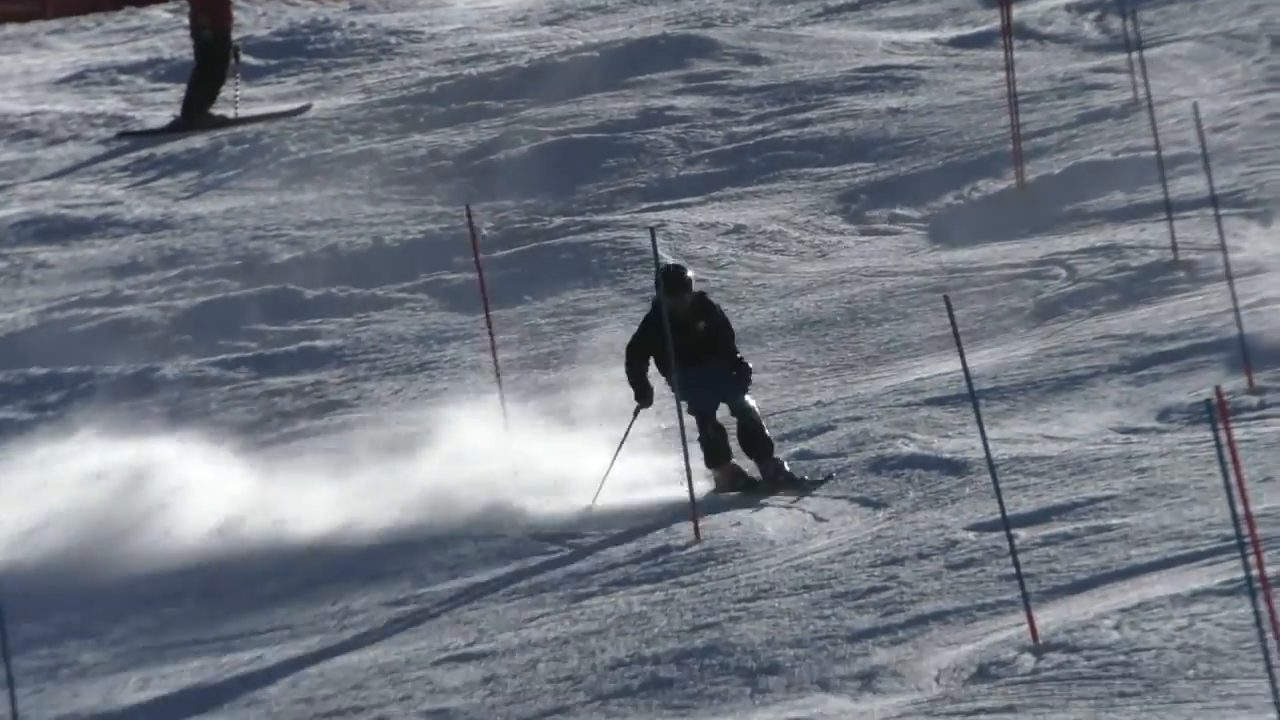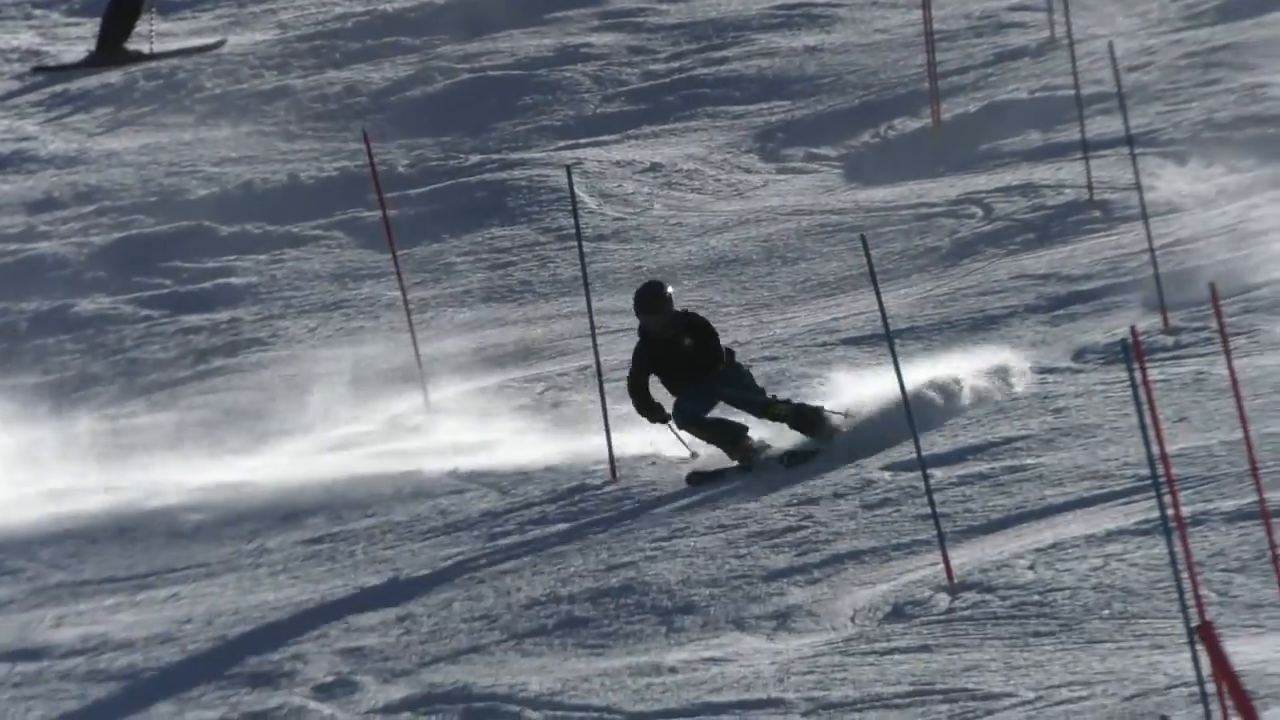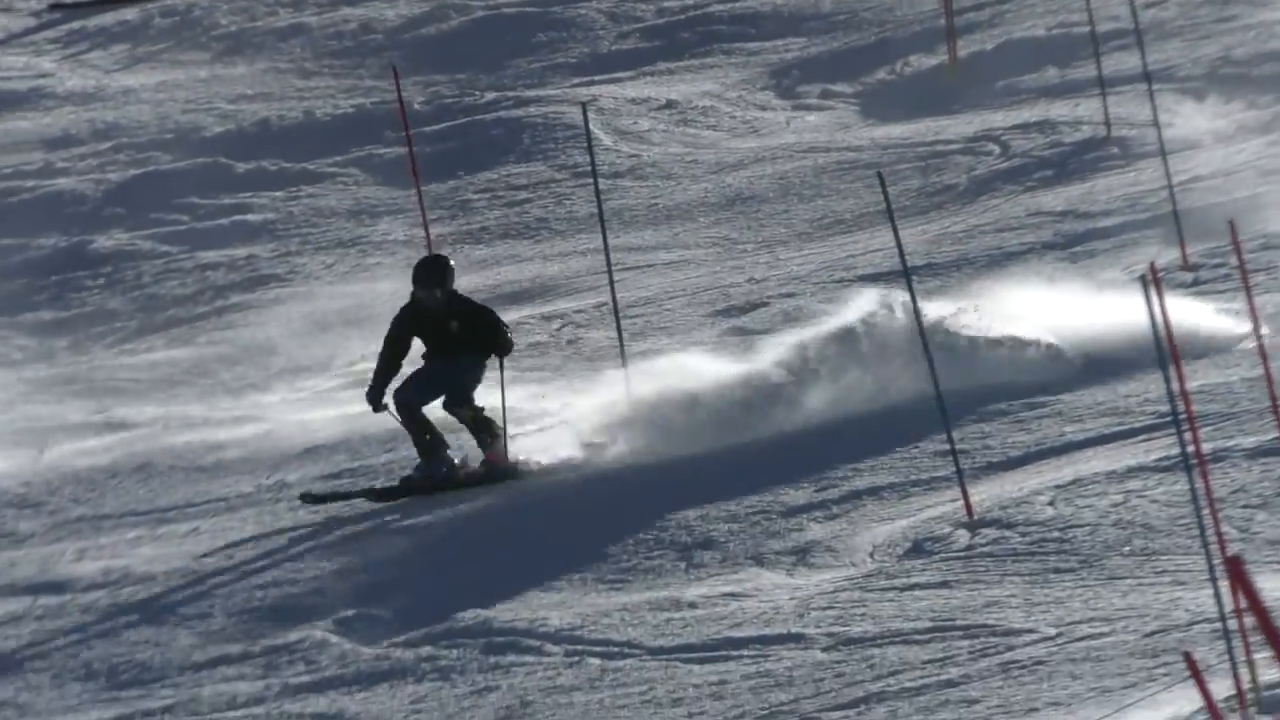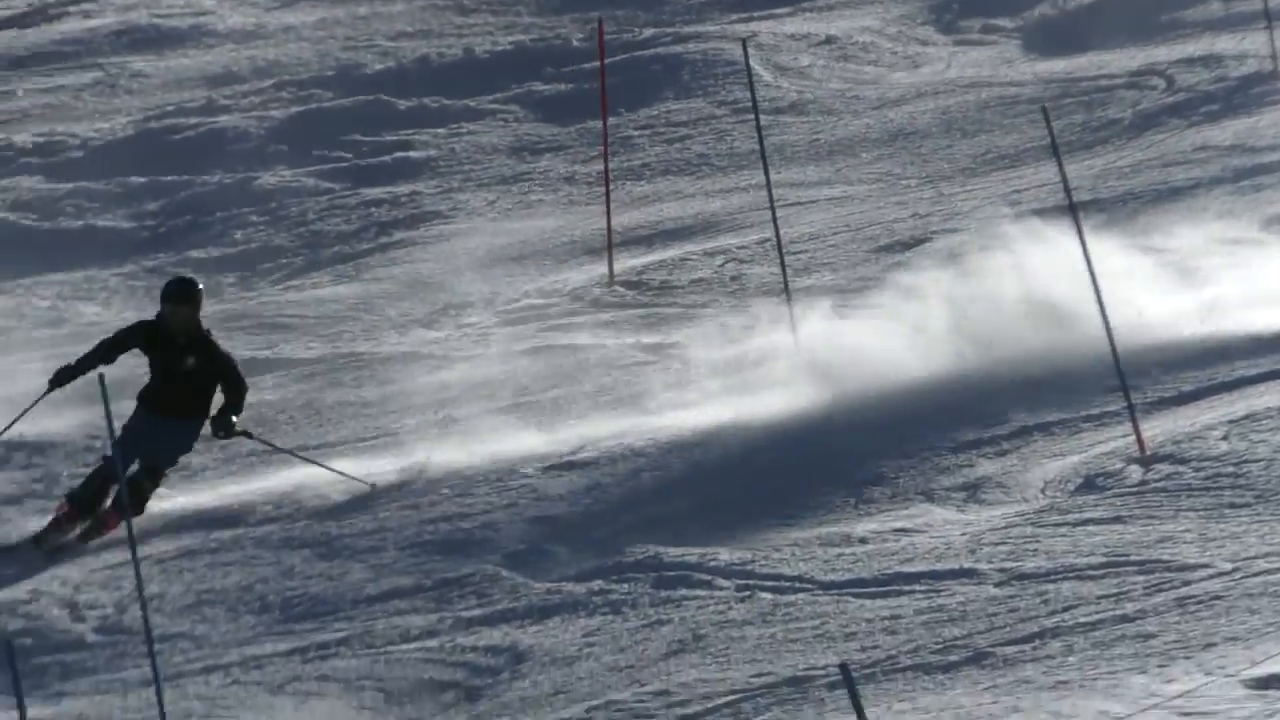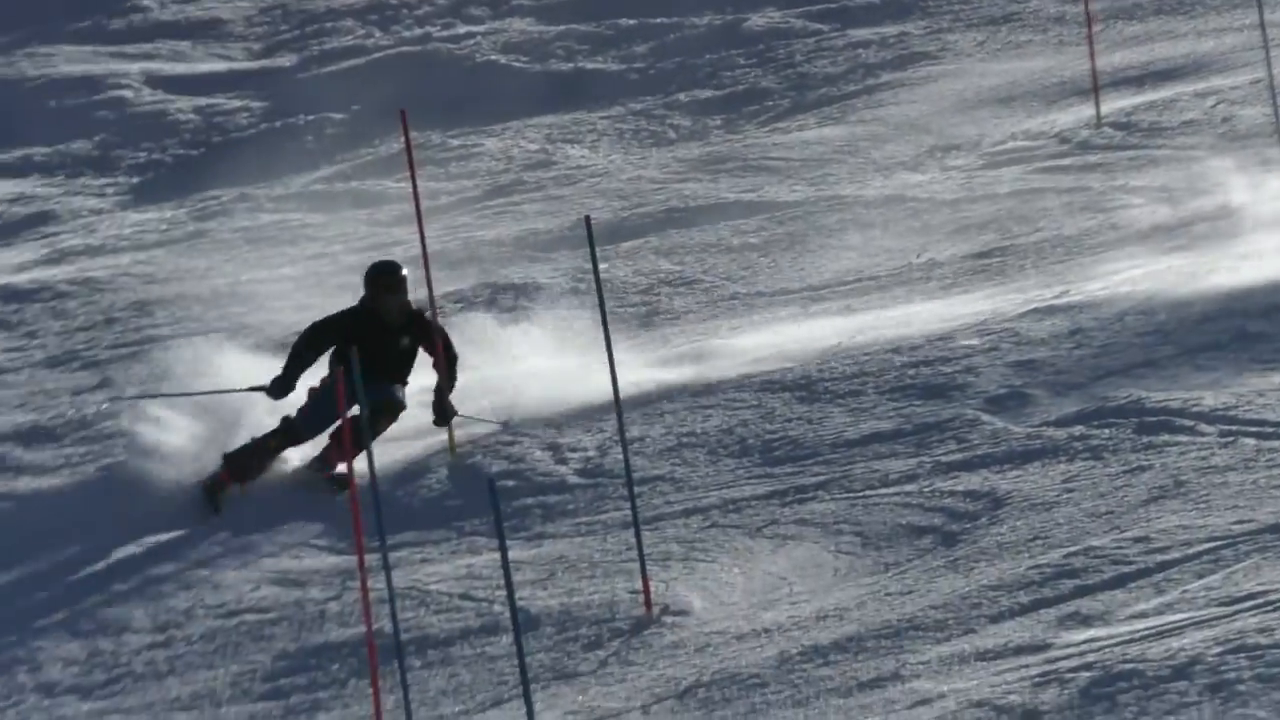
dt=0.4s
person 1, frame 1
left shoulder: (701, 305)
right shoulder: (653, 325)
left elbow: (722, 330)
right elbow: (635, 356)
left wrist: (736, 360)
right wrist: (641, 387)
left hip: (713, 365)
right hip: (684, 375)
left knee: (742, 406)
right knee: (706, 415)
left ankle: (773, 467)
right ankle: (726, 471)
person 1, frame 2
left shoulder: (689, 323)
right shoulder: (645, 351)
left elbow: (715, 350)
right elbow: (636, 386)
left wrist: (705, 375)
right wrist: (651, 409)
left hip: (722, 374)
right hip: (693, 392)
left knee: (763, 406)
right knee: (684, 417)
left ankle: (820, 424)
right ankle: (744, 446)
person 1, frame 3
left shoulder: (463, 308)
right shoulder: (412, 312)
left elbow: (495, 328)
right elbow: (393, 349)
left wrist: (501, 343)
right wrist: (377, 386)
left hip: (470, 361)
right hip: (440, 361)
left knee: (456, 403)
right knee: (403, 399)
left ankle: (495, 453)
right ankle: (437, 461)
person 1, frame 4
left shoulder: (206, 348)
right shoulder: (152, 332)
left elbow: (234, 384)
right elbow: (113, 345)
left wrist: (228, 415)
right wrist: (75, 369)
left hip: (186, 421)
right hip: (150, 411)
left knee: (152, 467)
right knee: (115, 465)
left ankle: (107, 519)
right ankle: (70, 511)
person 1, frame 5
left shoulder: (417, 323)
right shoulder: (355, 319)
left elbow: (445, 353)
right elbow: (313, 338)
left wrist: (442, 398)
right wrist: (288, 375)
left hip: (384, 385)
right hip: (345, 380)
left knee: (392, 406)
right knee: (301, 429)
left ankle: (327, 461)
right ankle: (231, 471)
